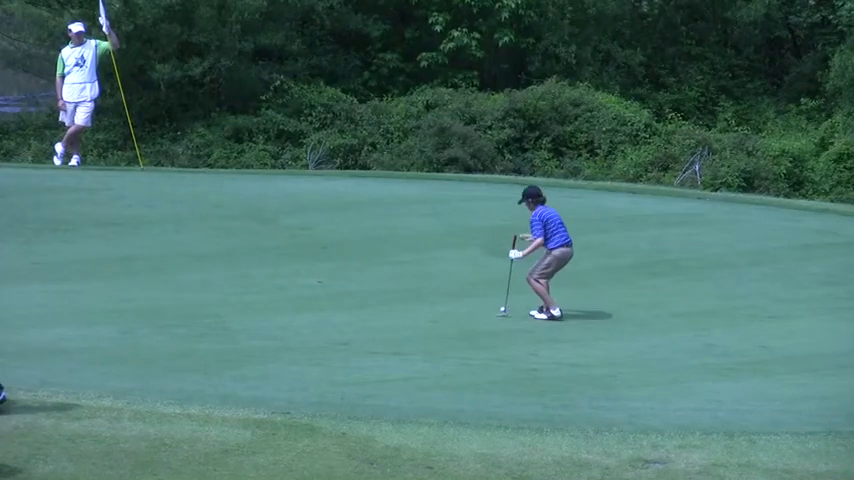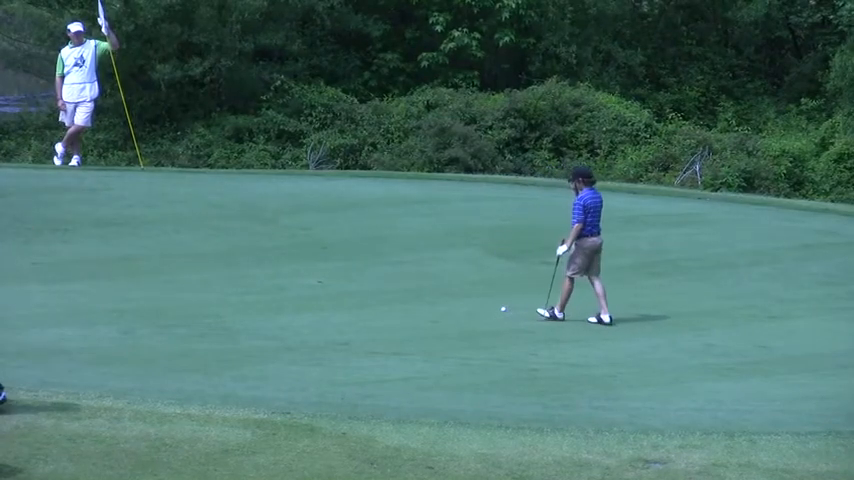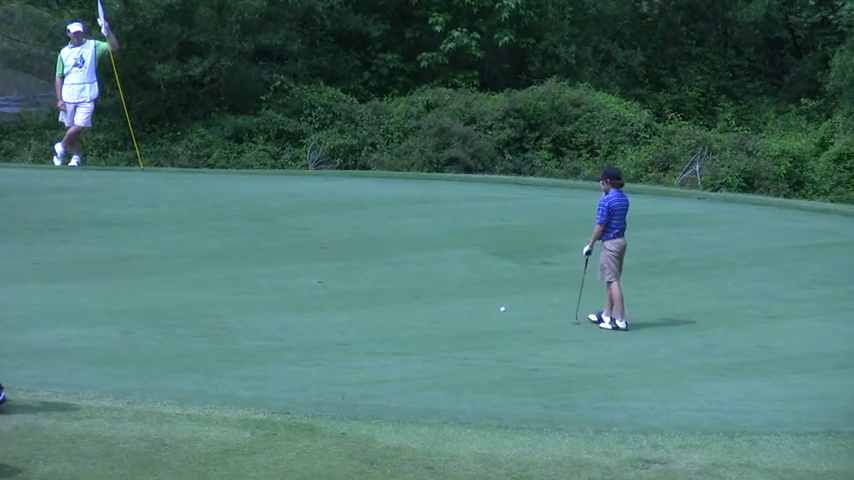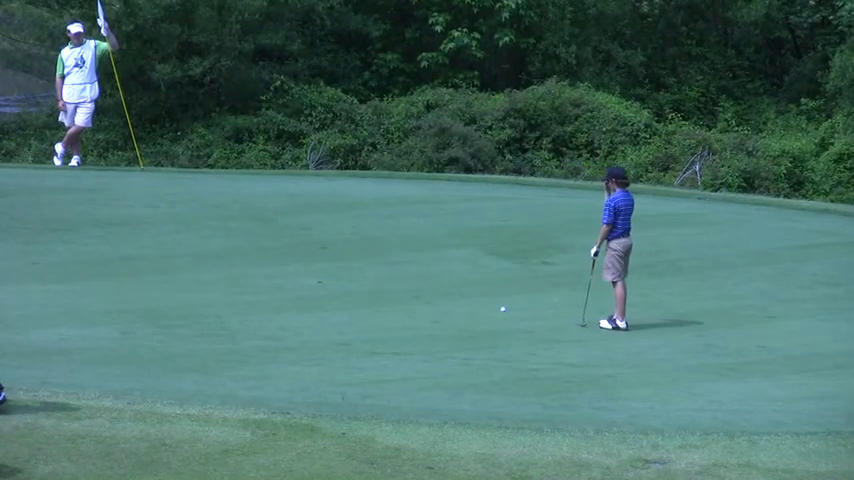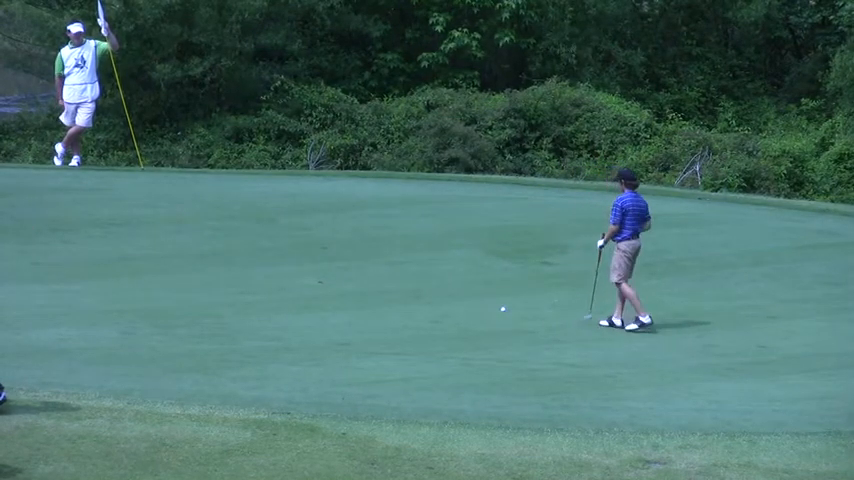
dt=0.7s
person 1, frame 1
left shoulder: (536, 215)
right shoulder: (550, 211)
left elbow: (540, 241)
left wrist: (522, 253)
right wrist: (532, 237)
left hip: (557, 251)
right hip: (567, 250)
left knee: (532, 277)
right knee: (540, 275)
left ankle: (553, 310)
right ankle: (546, 308)
person 1, frame 2
left shoulder: (581, 199)
right shoulder: (597, 195)
left elbow: (578, 225)
left wrist: (567, 245)
right wrist: (576, 192)
left hip: (585, 241)
right hip: (597, 239)
left knee: (570, 275)
right knee: (594, 277)
left ankle: (558, 312)
right ankle: (605, 314)
person 1, frame 3
left shoulder: (607, 200)
right shoulder: (624, 198)
left elbow: (600, 226)
left wrist: (589, 245)
right wrist: (604, 192)
left hip: (610, 243)
right hip: (620, 241)
left knee: (612, 281)
right knee: (612, 280)
left ankle: (620, 321)
right ankle: (606, 315)
person 1, frame 4
left shoulder: (613, 200)
right shoulder: (629, 197)
left elbow: (607, 226)
left wrist: (596, 246)
right wrist: (607, 192)
left hip: (616, 243)
right hip: (626, 240)
left knee: (617, 281)
right knee: (620, 280)
left ankle: (621, 321)
right ankle: (617, 316)
person 1, frame 5
left shoulder: (620, 201)
right shoulder: (642, 201)
left elbow: (614, 227)
right elbow: (647, 225)
left wrist: (603, 241)
left hip: (623, 244)
right hip: (635, 242)
left knee: (620, 282)
right knee: (623, 281)
left ankle: (643, 316)
right ankle: (617, 318)
person 2, frame 1
left shoulder: (94, 45)
right shoulder: (64, 52)
left elbow: (115, 46)
right elbow: (59, 77)
left wrist: (108, 31)
right wrist: (59, 98)
left hip: (87, 96)
right hip: (68, 97)
left knee: (80, 127)
right knee: (72, 128)
left ankle: (61, 146)
right ankle: (76, 156)
person 2, frame 2
left shoulder: (94, 46)
right shoulder: (64, 52)
left elbow: (114, 46)
right elbow: (59, 77)
left wrist: (107, 31)
right wrist: (59, 98)
left hip: (86, 96)
right hip: (68, 97)
left knee: (80, 126)
right knee: (72, 128)
left ankle: (62, 146)
right ankle: (76, 156)
person 2, frame 3
left shoulder: (93, 46)
right shoulder: (64, 52)
left elbow: (114, 47)
right elbow: (59, 77)
left wrist: (107, 32)
right wrist: (59, 99)
left hip: (86, 97)
right hip: (68, 98)
left knee: (79, 127)
right knee: (72, 128)
left ankle: (61, 147)
right ankle: (76, 156)
person 2, frame 4
left shoulder: (93, 46)
right shoulder: (64, 53)
left elbow: (114, 47)
right elbow: (59, 77)
left wrist: (107, 32)
right wrist: (59, 99)
left hip: (87, 96)
right hip: (69, 97)
left knee: (80, 127)
right knee: (71, 128)
left ankle: (61, 147)
right ankle: (76, 156)
person 2, frame 5
left shoulder: (93, 46)
right shoulder: (63, 52)
left elbow: (114, 47)
right elbow: (58, 76)
left wrist: (108, 32)
right wrist: (59, 98)
left hip: (88, 96)
right hip: (70, 97)
left knee: (81, 127)
right knee: (72, 128)
left ankle: (62, 147)
right ankle: (76, 156)
